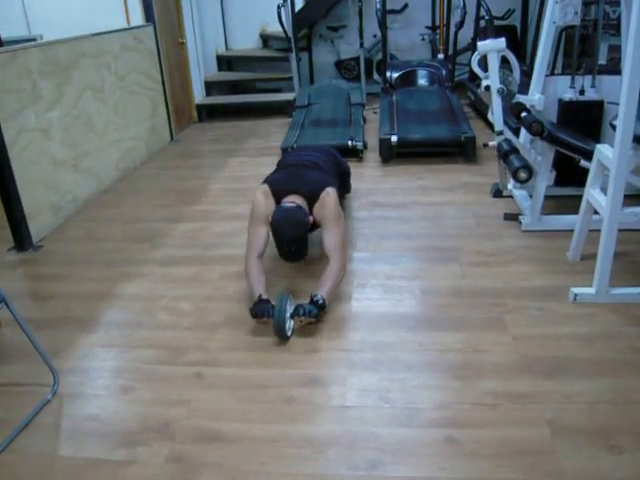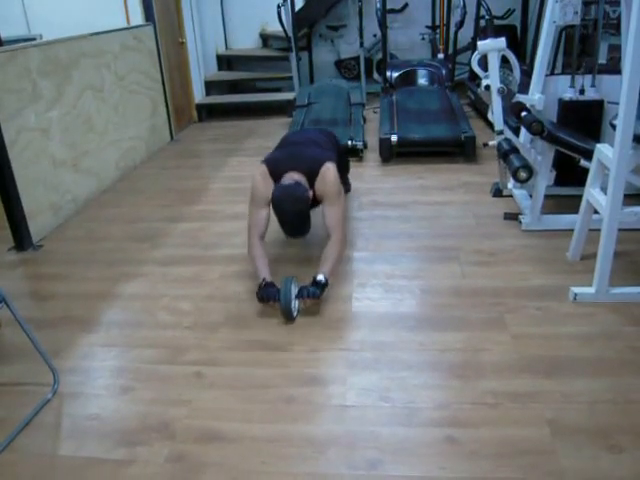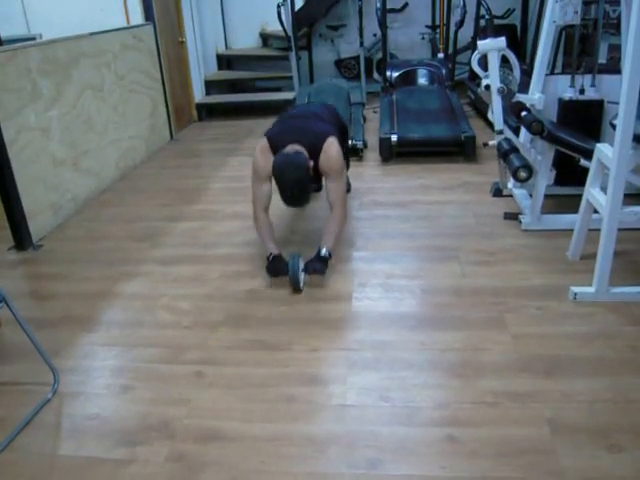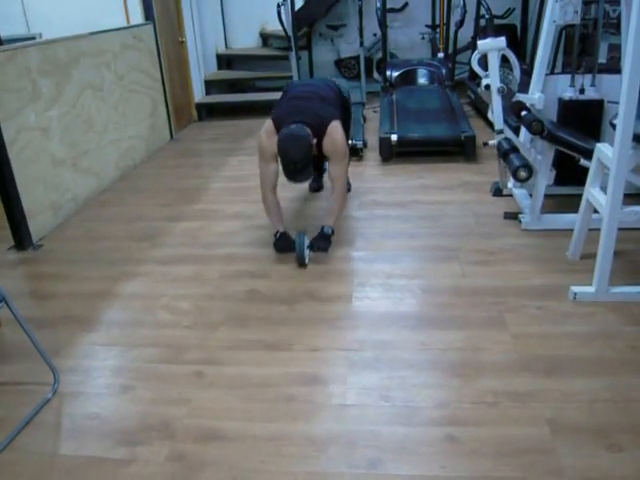
dt=0.2s
person 1, frame 1
left shoulder: (326, 199)
right shoulder: (264, 198)
left elbow: (337, 259)
right elbow: (253, 256)
left wrist: (317, 302)
right wrist: (261, 299)
left hip: (329, 158)
right hip: (291, 159)
person 1, frame 2
left shoulder: (327, 175)
right shoulder: (263, 179)
left elbow: (337, 235)
right elbow: (255, 238)
left wrist: (320, 281)
right wrist: (266, 282)
left hip: (328, 141)
right hip: (292, 141)
left ankle: (342, 180)
person 1, frame 3
left shoulder: (330, 151)
right shoulder: (264, 154)
left elbow: (338, 208)
right elbow: (260, 211)
left wrist: (323, 254)
right wrist: (273, 256)
left hip: (330, 113)
right hip: (292, 116)
right ankle: (317, 178)
person 1, frame 4
left shoulder: (333, 133)
right shoulder: (268, 135)
left elbow: (339, 189)
right elbow: (268, 190)
left wrist: (326, 232)
right wrist: (280, 233)
left hip: (333, 92)
left knee: (339, 157)
right ankle: (318, 171)
